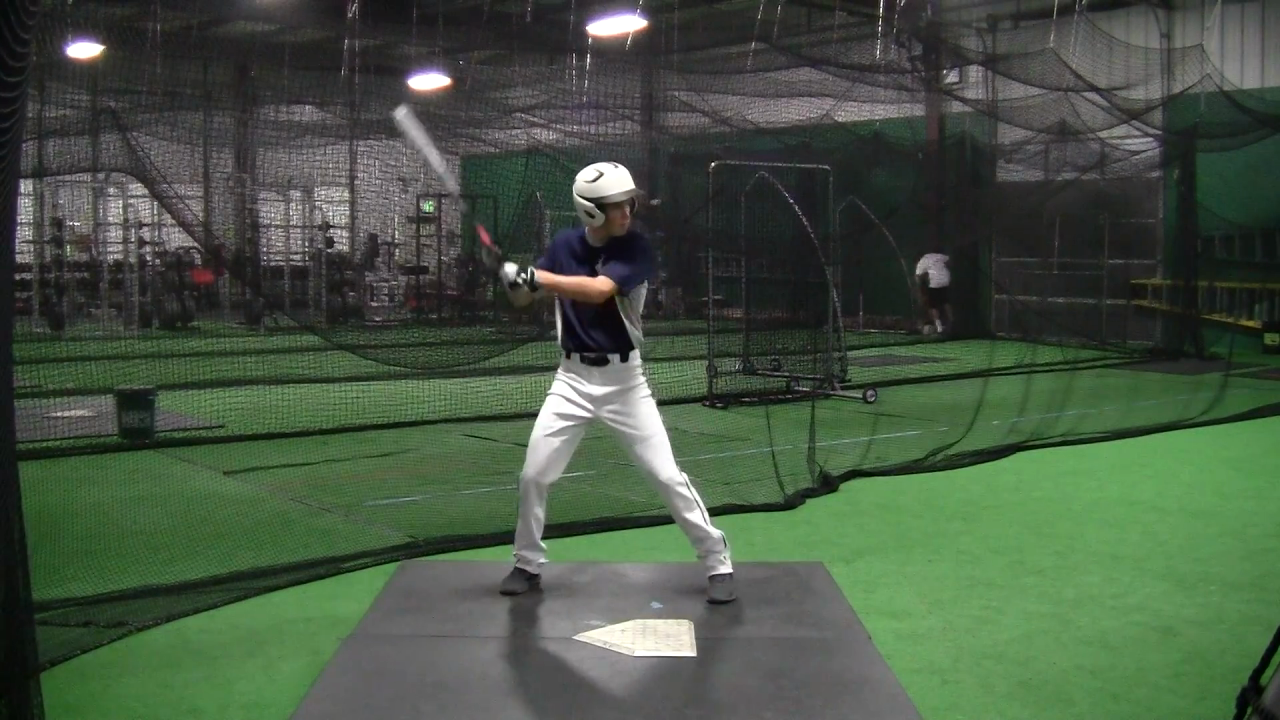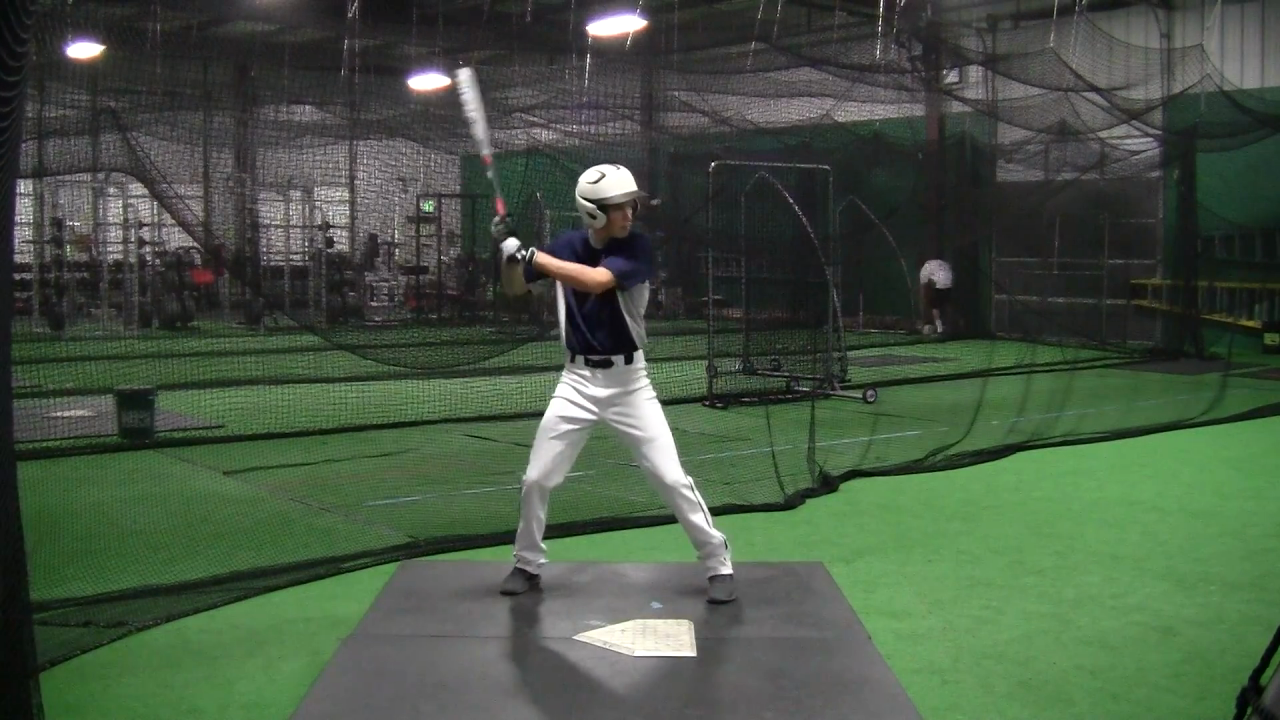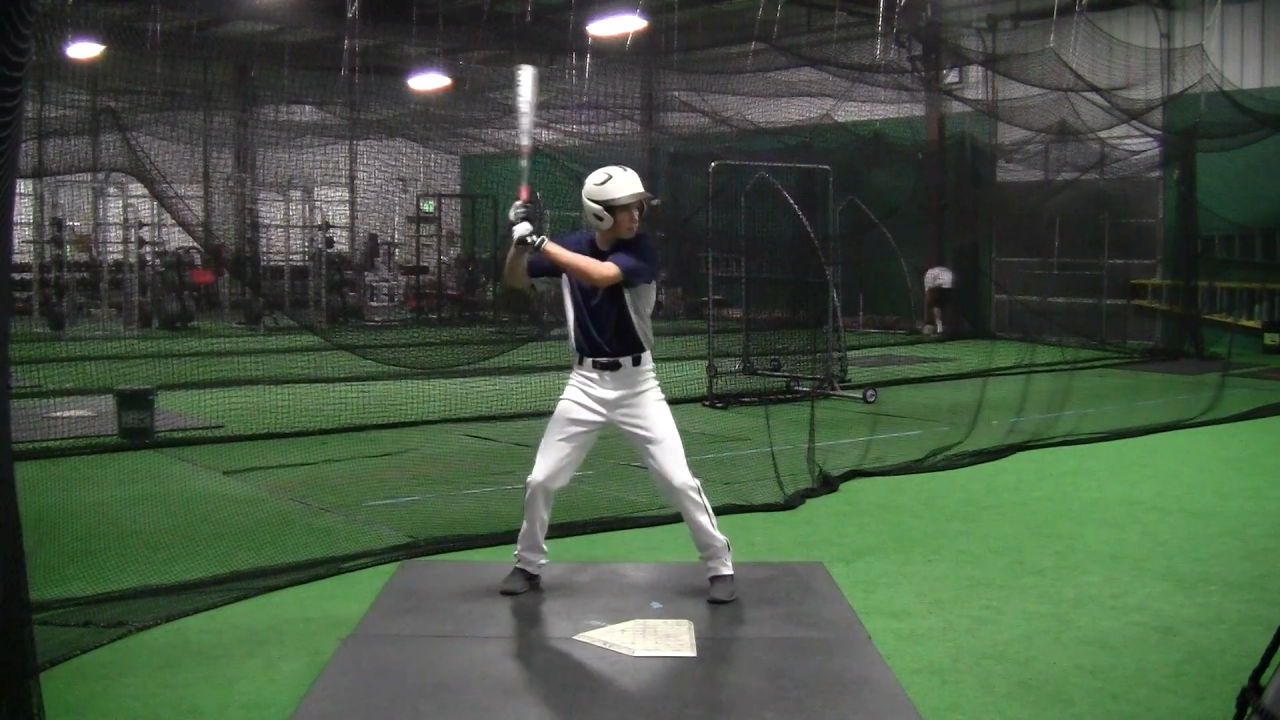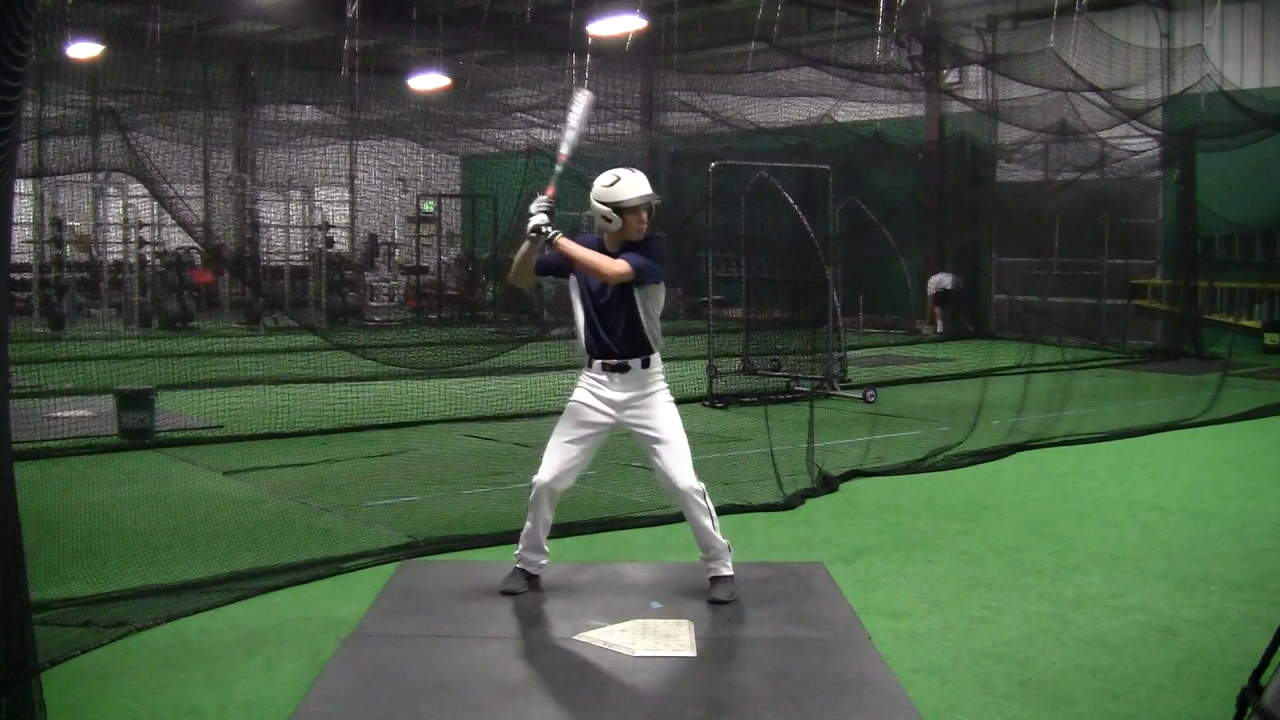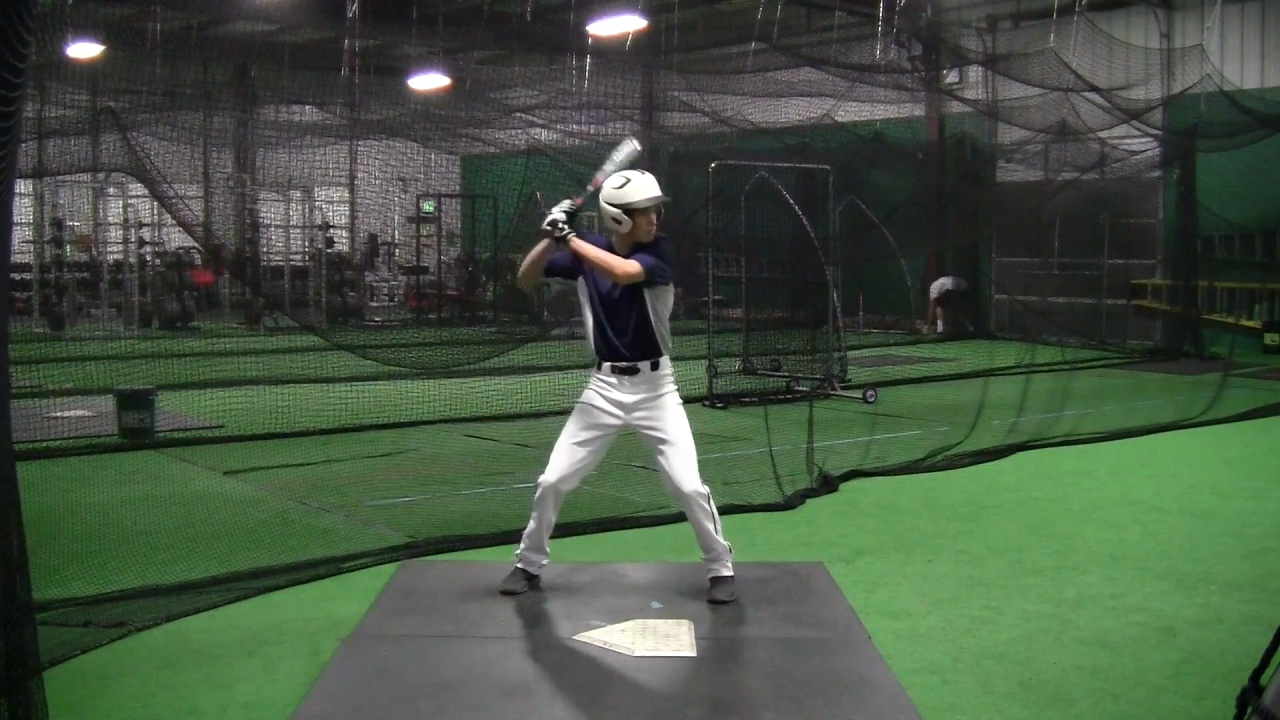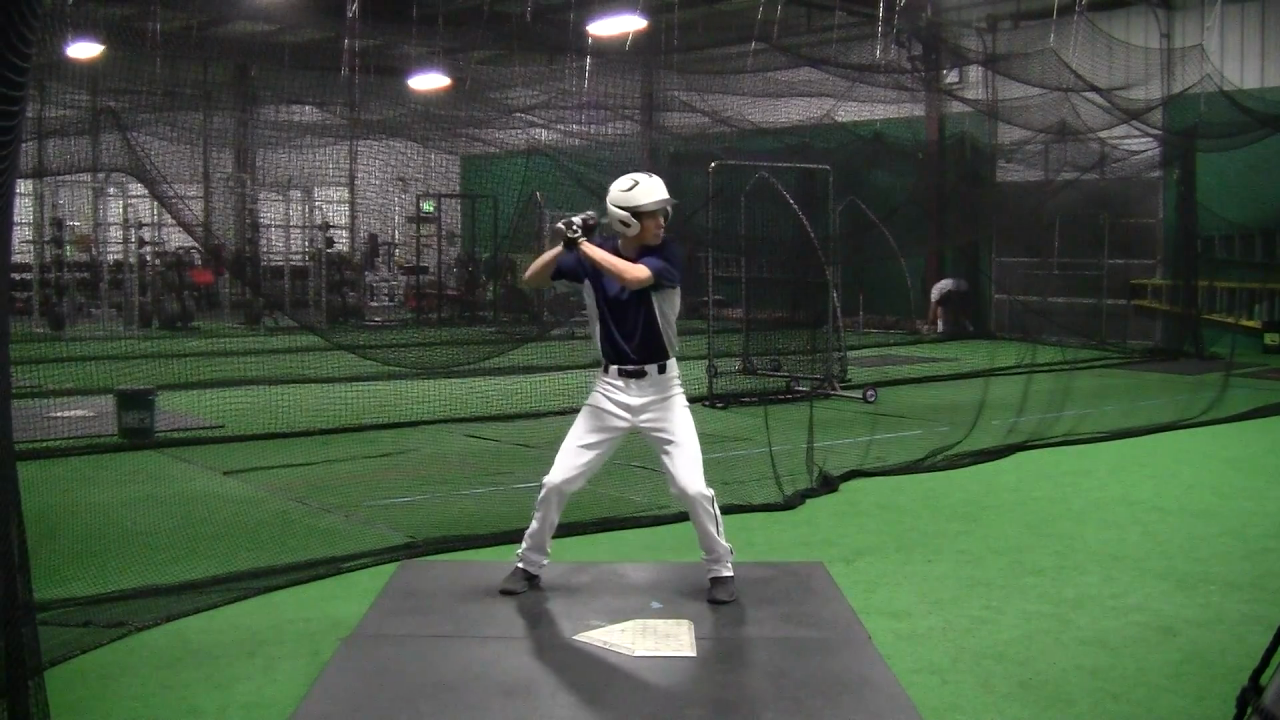
dt=0.1s
person 1, frame 1
left shoulder: (636, 247)
right shoulder: (564, 243)
left elbow: (602, 291)
right elbow: (526, 295)
left wrist: (534, 276)
right wrist: (514, 279)
left hip: (623, 378)
right hip: (572, 377)
left knee: (667, 476)
right knee: (534, 474)
left ankle: (717, 562)
right ankle: (528, 564)
person 1, frame 2
left shoulder: (636, 248)
right shoulder: (566, 244)
left elbow: (596, 280)
right elbow: (513, 287)
left wrist: (531, 254)
right wrist: (509, 251)
left hip: (628, 381)
right hip: (577, 379)
left knee: (671, 478)
right knee: (537, 478)
left ankle: (718, 564)
right ankle: (527, 564)
person 1, frame 3
left shoulder: (641, 249)
right shoulder: (573, 244)
left elbow: (602, 275)
right elbow: (515, 281)
left wrist: (540, 243)
right wrist: (518, 242)
left hip: (636, 382)
right hip: (585, 382)
left knee: (678, 479)
right knee: (541, 480)
left ankle: (720, 565)
right ankle: (528, 564)
person 1, frame 4
left shoulder: (650, 249)
right shoulder: (580, 245)
left elbow: (614, 272)
right elbow: (519, 279)
left wrist: (556, 238)
right wrist: (535, 236)
left hip: (646, 385)
right hip: (595, 384)
left knee: (684, 483)
right knee: (547, 481)
left ankle: (719, 567)
right ankle: (528, 564)
person 1, frame 5
left shoulder: (659, 251)
right shoulder: (589, 248)
left elbow: (623, 272)
right elbow: (526, 279)
left wrist: (568, 238)
right wrist: (551, 239)
left hip: (654, 386)
right hip: (604, 386)
left knee: (688, 486)
right knee: (553, 481)
left ankle: (720, 568)
right ankle: (529, 564)
person 1, frame 6
left shoulder: (667, 255)
right shoulder: (594, 253)
left elbow: (634, 276)
right elbow: (531, 280)
left wrist: (582, 245)
right wrist: (567, 245)
left hip: (662, 389)
right hip: (611, 389)
left knee: (694, 489)
right knee: (558, 482)
left ankle: (720, 569)
right ankle: (529, 564)
